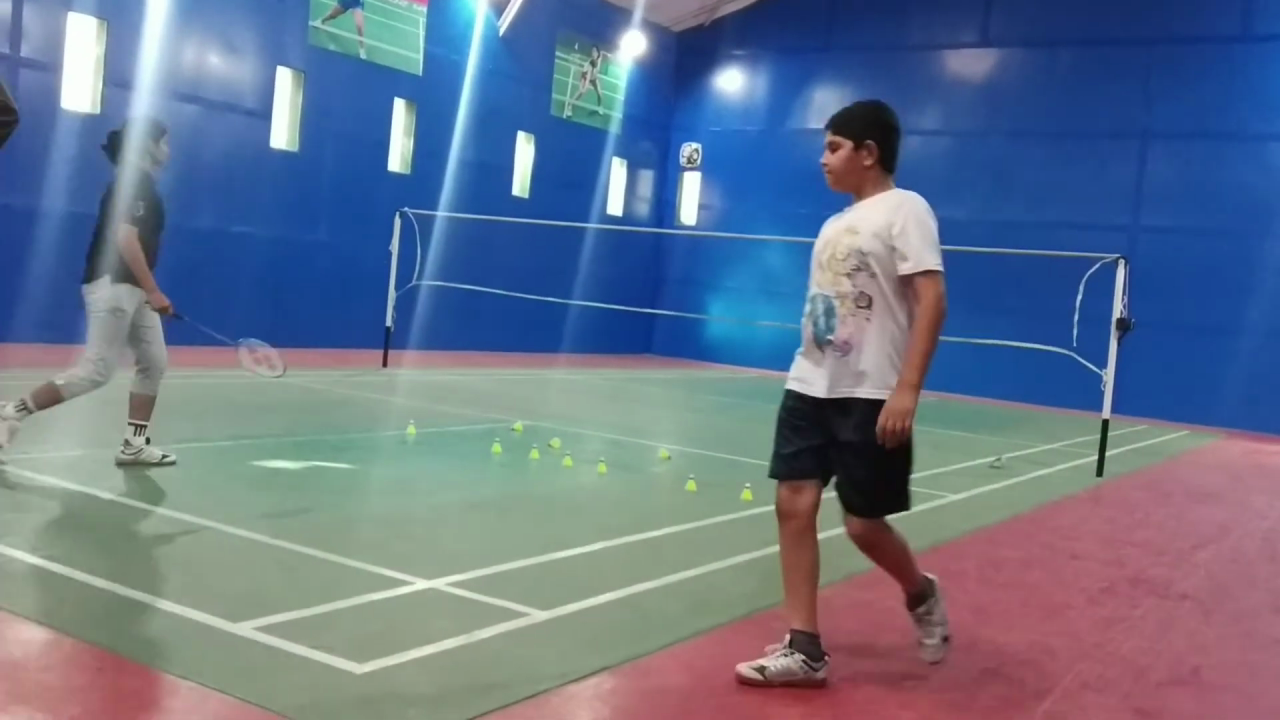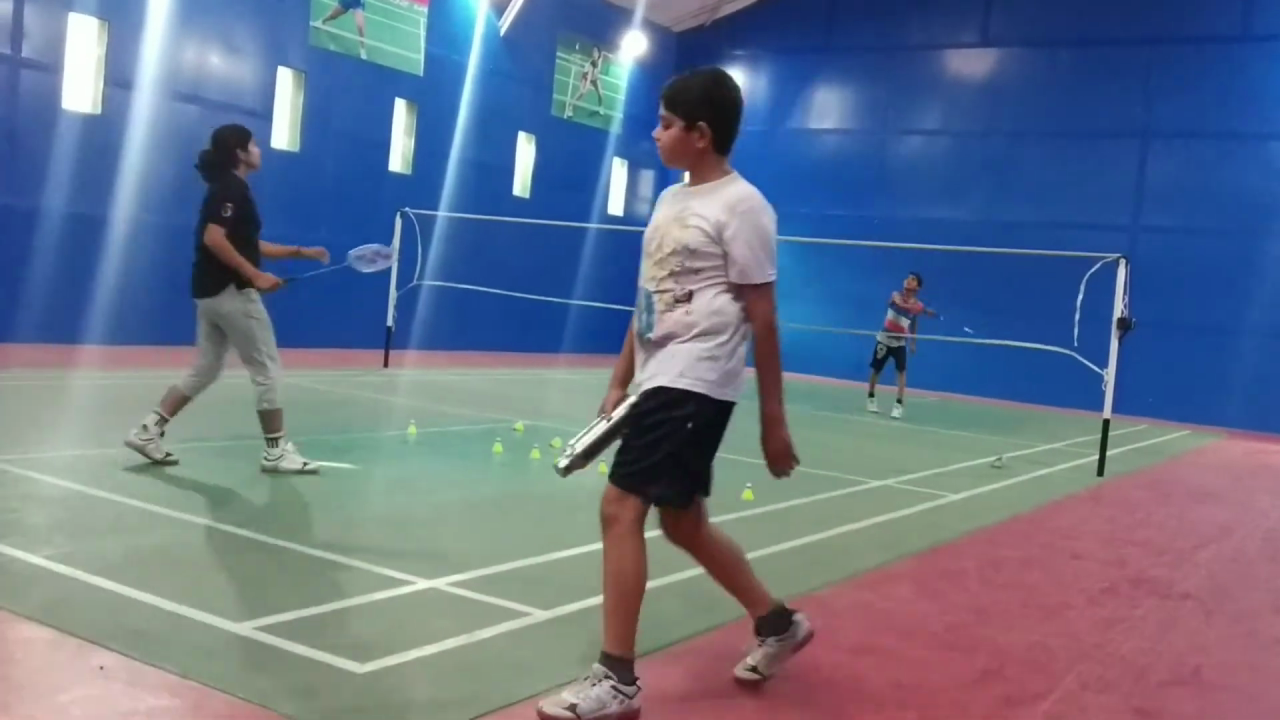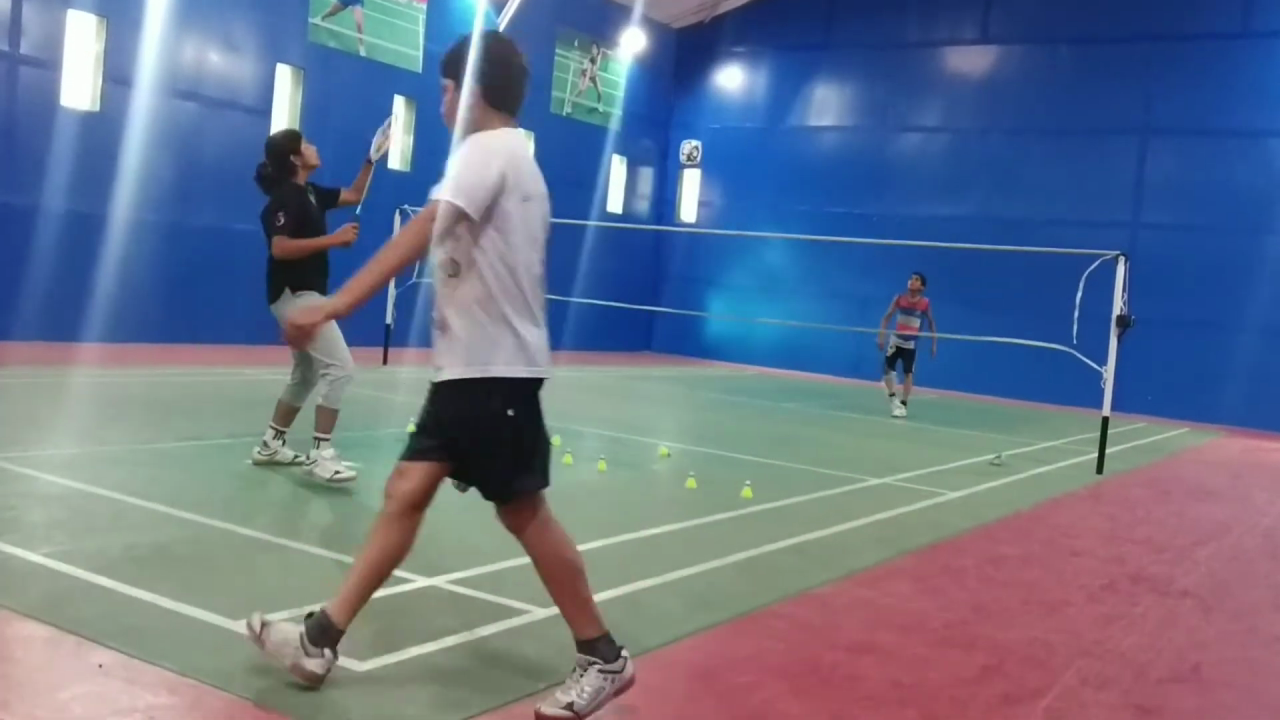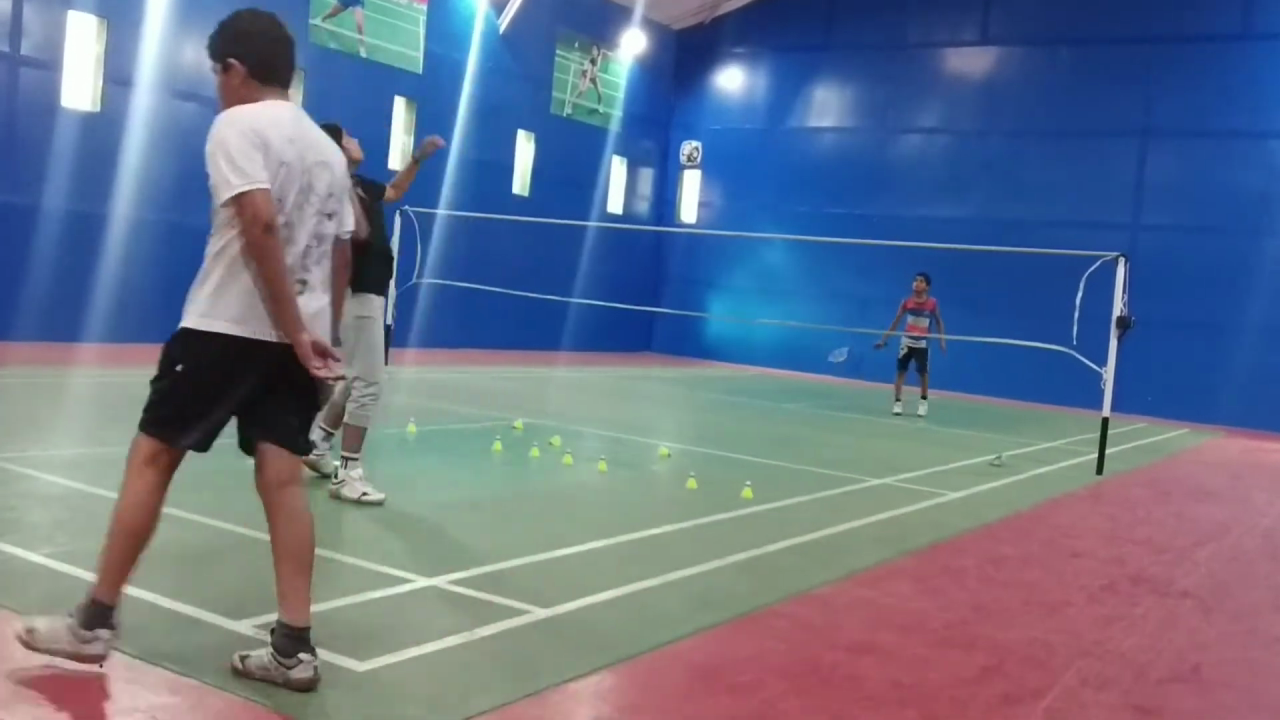
dt=0.4s
person 1, frame 1
left shoulder: (906, 210)
right shoulder: (834, 226)
left elbow: (930, 301)
left wrist: (906, 391)
left hip: (872, 395)
right hip: (810, 387)
left knee: (864, 524)
right knee: (792, 506)
left ankle: (921, 594)
right ankle: (804, 647)
person 1, frame 2
left shoulder: (741, 206)
right shoulder: (670, 200)
left elbow: (762, 319)
left wrist: (774, 420)
right wrist: (620, 379)
left hip: (693, 387)
right hip: (659, 383)
left knee: (619, 509)
right knee: (683, 522)
right ankle: (778, 623)
person 1, frame 3
left shoulder: (486, 151)
right shoulder: (513, 159)
left elbow: (424, 233)
left wrist: (336, 304)
left hip: (494, 369)
right hip: (469, 367)
left knee: (523, 515)
right knee: (405, 496)
left ankle: (603, 659)
right ankle: (320, 637)
person 1, frame 4
left shoulder: (236, 126)
right shoulder: (326, 147)
left elbow: (260, 225)
right elbow: (340, 255)
left wrist: (293, 332)
right wrist: (321, 338)
left hip: (225, 328)
right hip: (296, 339)
left knee: (150, 460)
right knee: (281, 479)
left ankle: (95, 621)
right ankle: (294, 645)
person 2, frame 1
left shoulder: (137, 182)
right shoulder: (137, 183)
right elbow: (127, 241)
right wrist: (154, 292)
left hip: (131, 290)
right hip: (115, 286)
left knee: (154, 364)
right knee: (96, 371)
left ankle: (135, 443)
person 2, frame 2
left shoulder: (230, 189)
right shoulder: (232, 189)
left elbow: (250, 246)
right elbow: (213, 239)
left wrist: (297, 252)
right wrist: (255, 276)
left hip: (212, 293)
right hip: (232, 292)
left knee: (204, 370)
right knee: (266, 370)
left ankle: (148, 431)
right ankle: (276, 451)
person 2, frame 3
left shoulder: (310, 193)
right shoulder: (285, 198)
left elbow: (354, 195)
right elbow: (280, 249)
left wrist: (371, 161)
right wrist: (333, 239)
left hip: (304, 295)
right hip: (296, 295)
left knee: (305, 375)
right knee: (338, 369)
left ankle: (271, 445)
right ankle: (322, 453)
person 2, frame 4
left shoulder: (357, 185)
left elbow: (394, 190)
right elbow: (360, 233)
left wrist: (419, 156)
left hip: (367, 294)
right hip: (356, 295)
left knee: (358, 380)
right knee: (367, 383)
left ankle: (317, 444)
right ankle: (347, 474)
